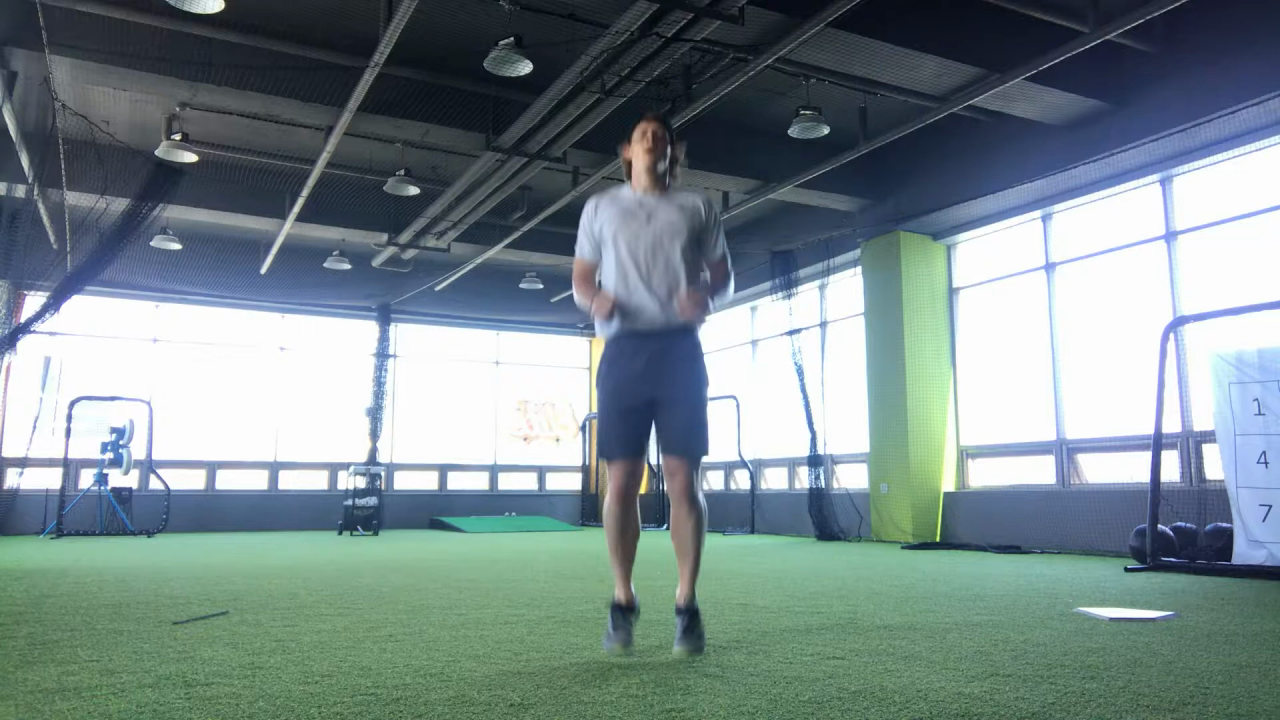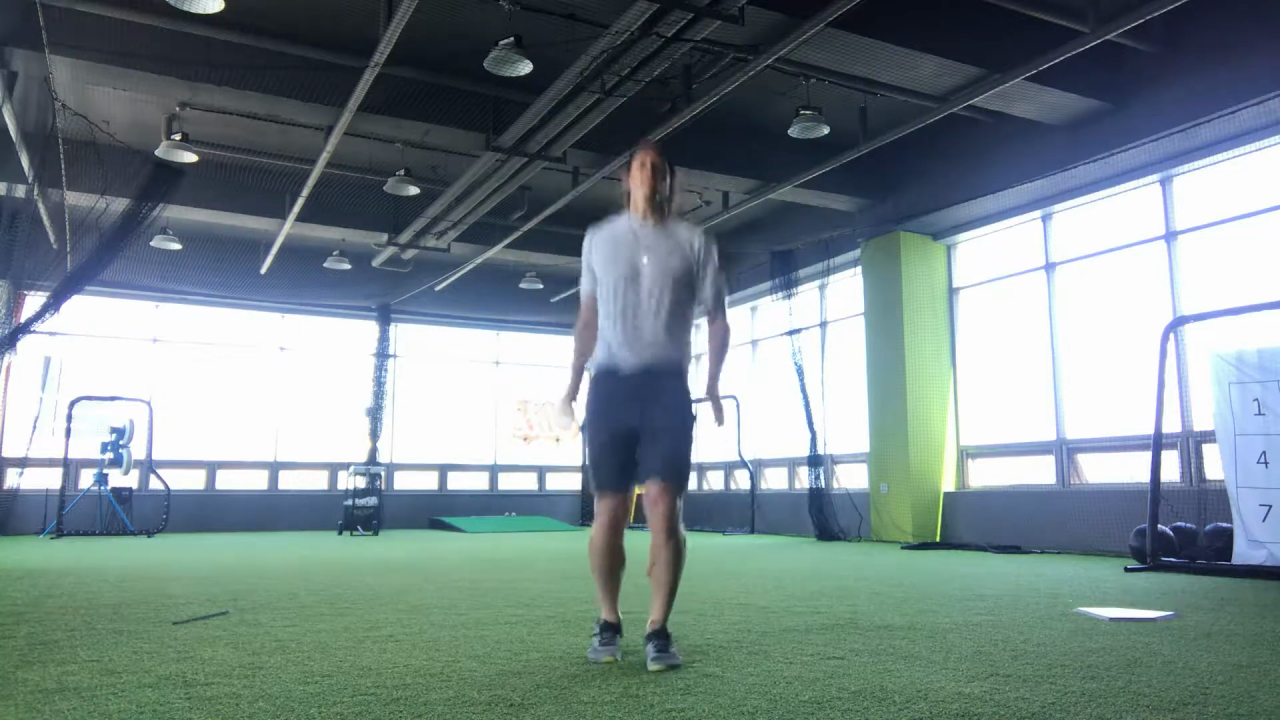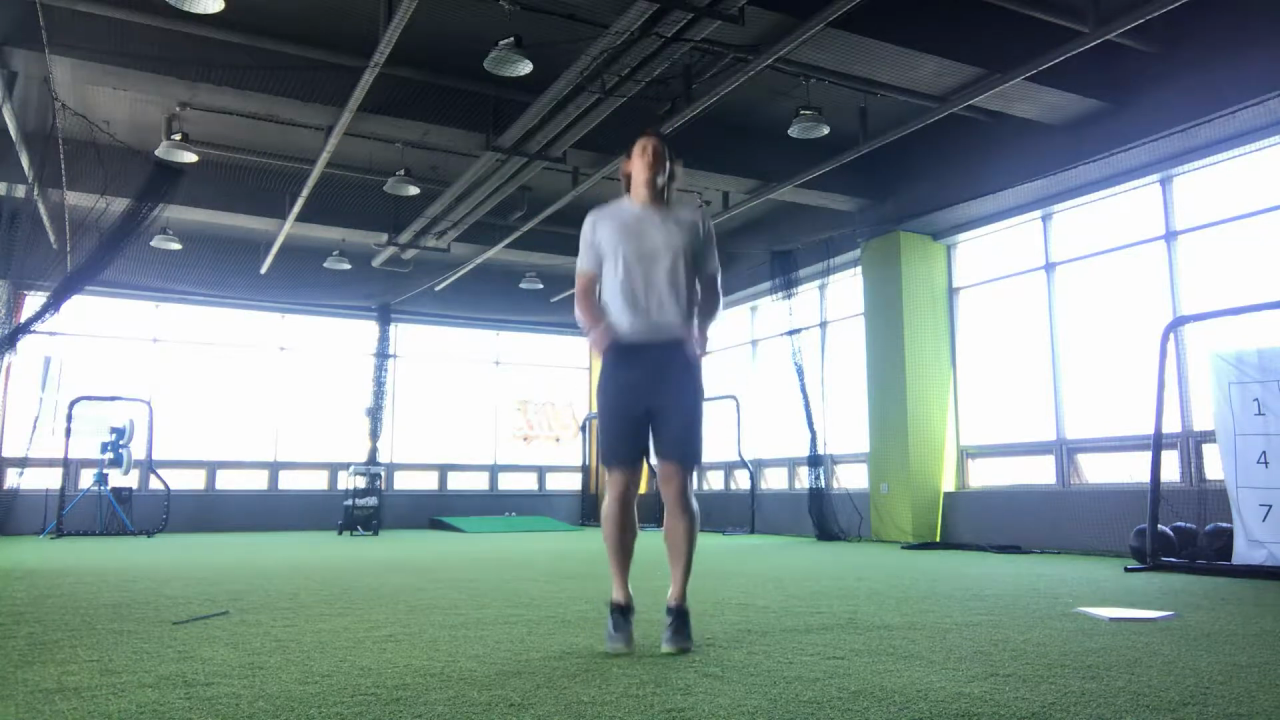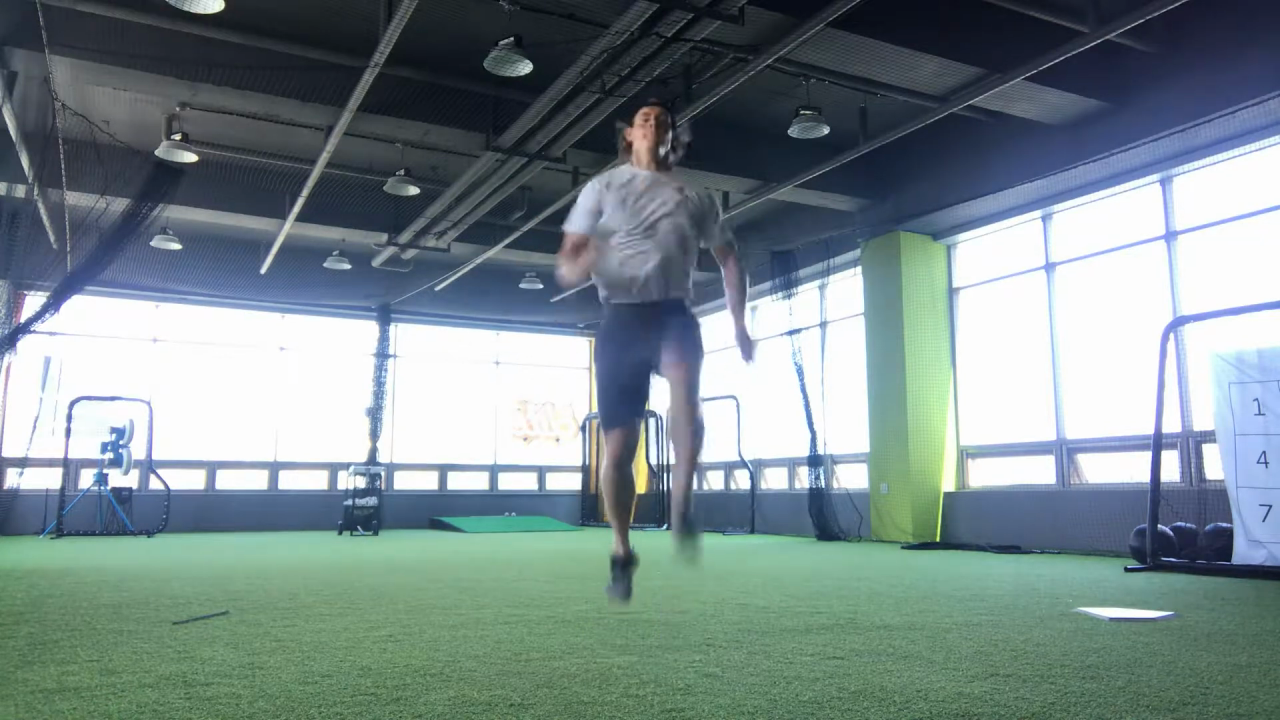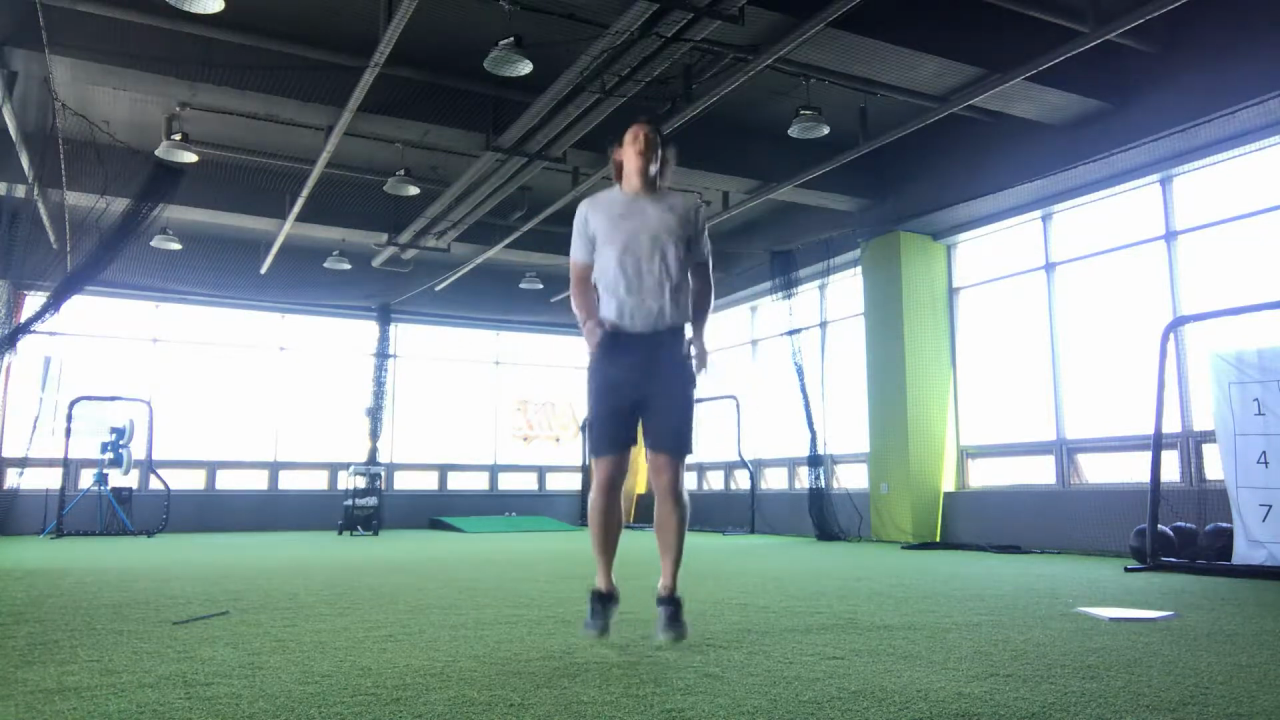
dt=1s
person 1, frame 1
left shoulder: (697, 207)
right shoulder: (601, 207)
left elbow: (723, 275)
right elbow: (582, 275)
left wrist: (708, 297)
right wrist: (594, 299)
left hip: (679, 348)
right hip: (624, 350)
left knee: (683, 479)
right knee: (621, 483)
left ankle: (686, 605)
right ankle: (623, 600)
person 1, frame 2
left shoulder: (694, 242)
right shoulder: (599, 238)
left elbow: (717, 317)
right elbow: (589, 318)
left wrist: (713, 382)
right wrist: (575, 378)
left hip: (667, 385)
right hip: (611, 385)
left knee: (663, 509)
right knee: (610, 513)
left ankle: (658, 629)
right ankle: (608, 621)
person 1, frame 3
left shoulder: (694, 222)
right shoulder: (601, 221)
left elbow: (711, 291)
right elbow: (584, 292)
left wrist: (703, 326)
right wrist: (594, 328)
left hip: (676, 361)
right hip: (623, 362)
left knee: (676, 485)
right knee: (620, 486)
left ankle: (677, 604)
right ankle: (621, 601)
person 1, frame 4
left shoulder: (694, 196)
right shoulder: (602, 188)
left elbow: (727, 256)
right elbow: (569, 252)
left wrist: (740, 321)
right wrist: (577, 266)
left hip: (672, 316)
right hip: (620, 320)
left knee: (685, 399)
right knee: (618, 448)
left ankle: (682, 508)
right ankle: (621, 552)
person 1, frame 5
left shoulder: (687, 210)
right shoulder: (593, 210)
left elbow: (702, 278)
right elbow: (580, 281)
left wrist: (699, 337)
right wrist: (590, 322)
left hip: (668, 349)
right hip: (615, 350)
left knee: (667, 477)
right knee: (607, 475)
left ankle: (668, 595)
right ankle: (603, 590)
